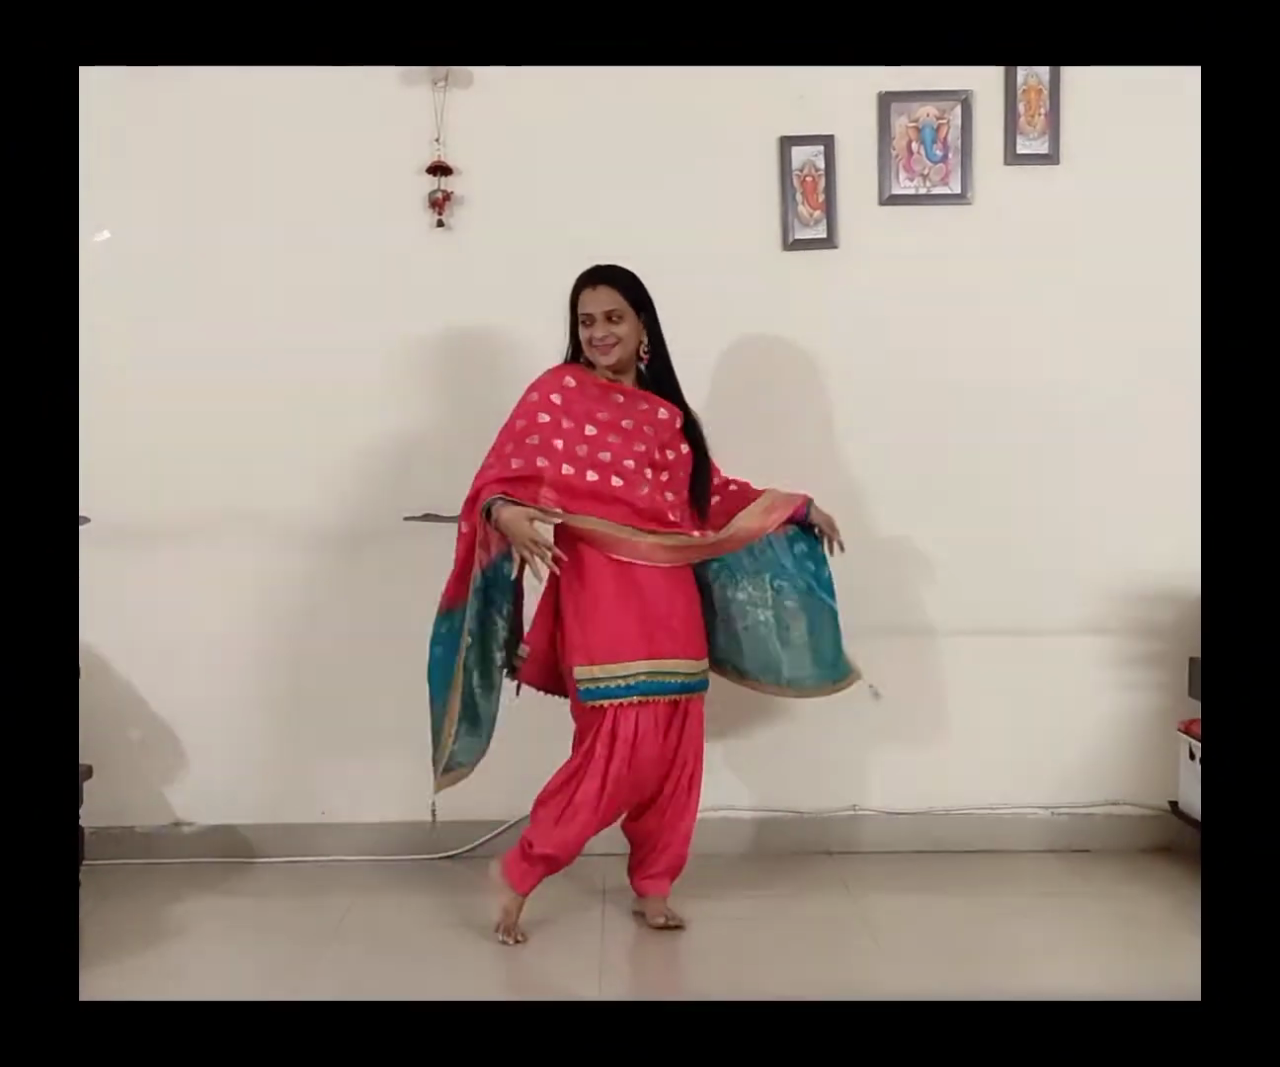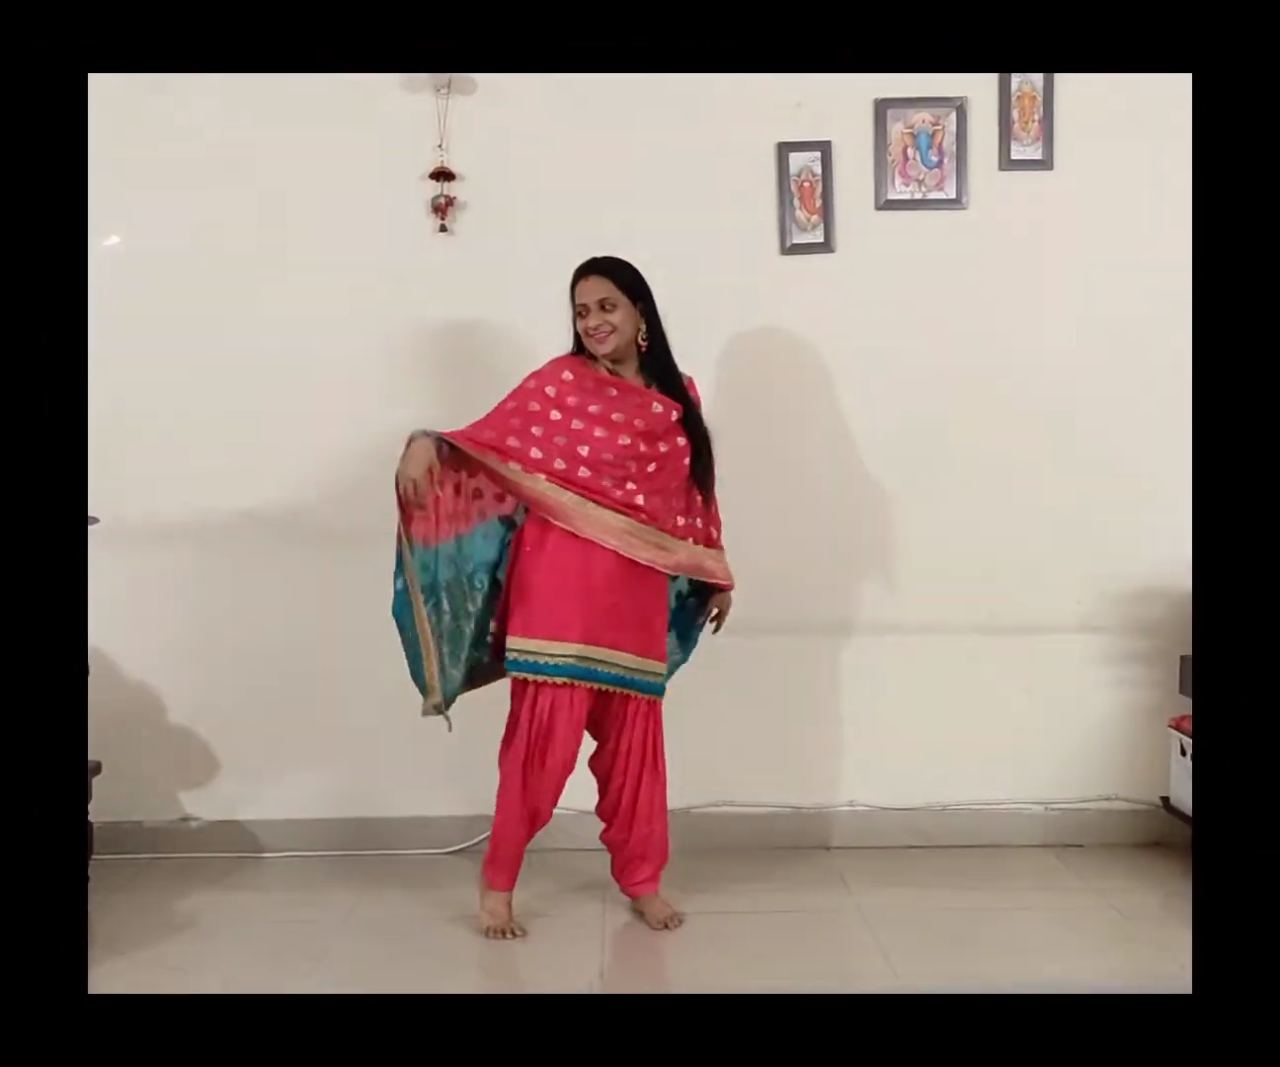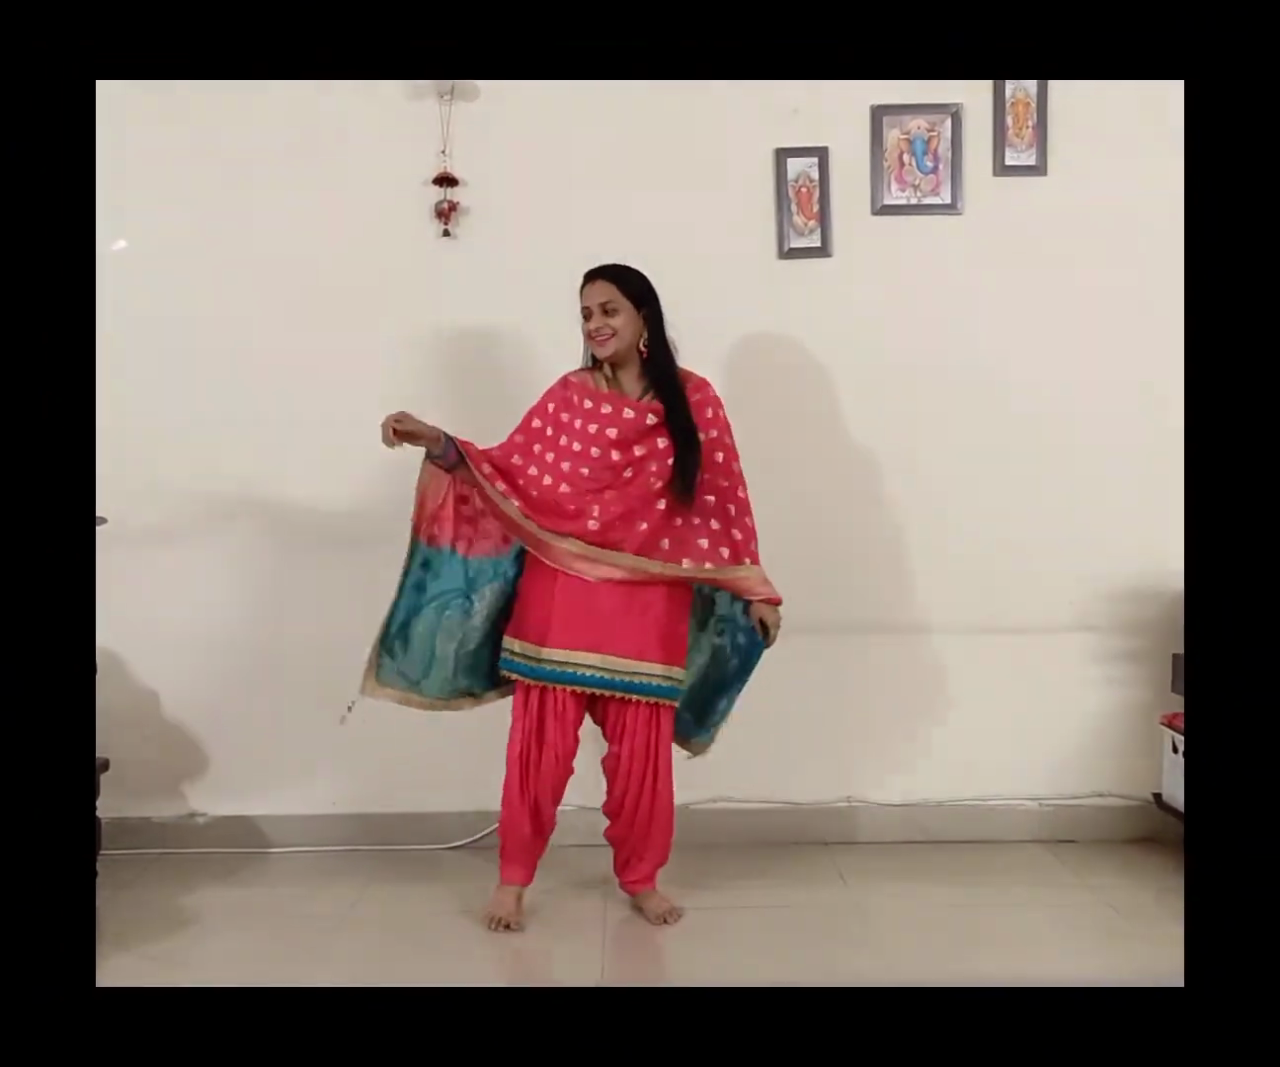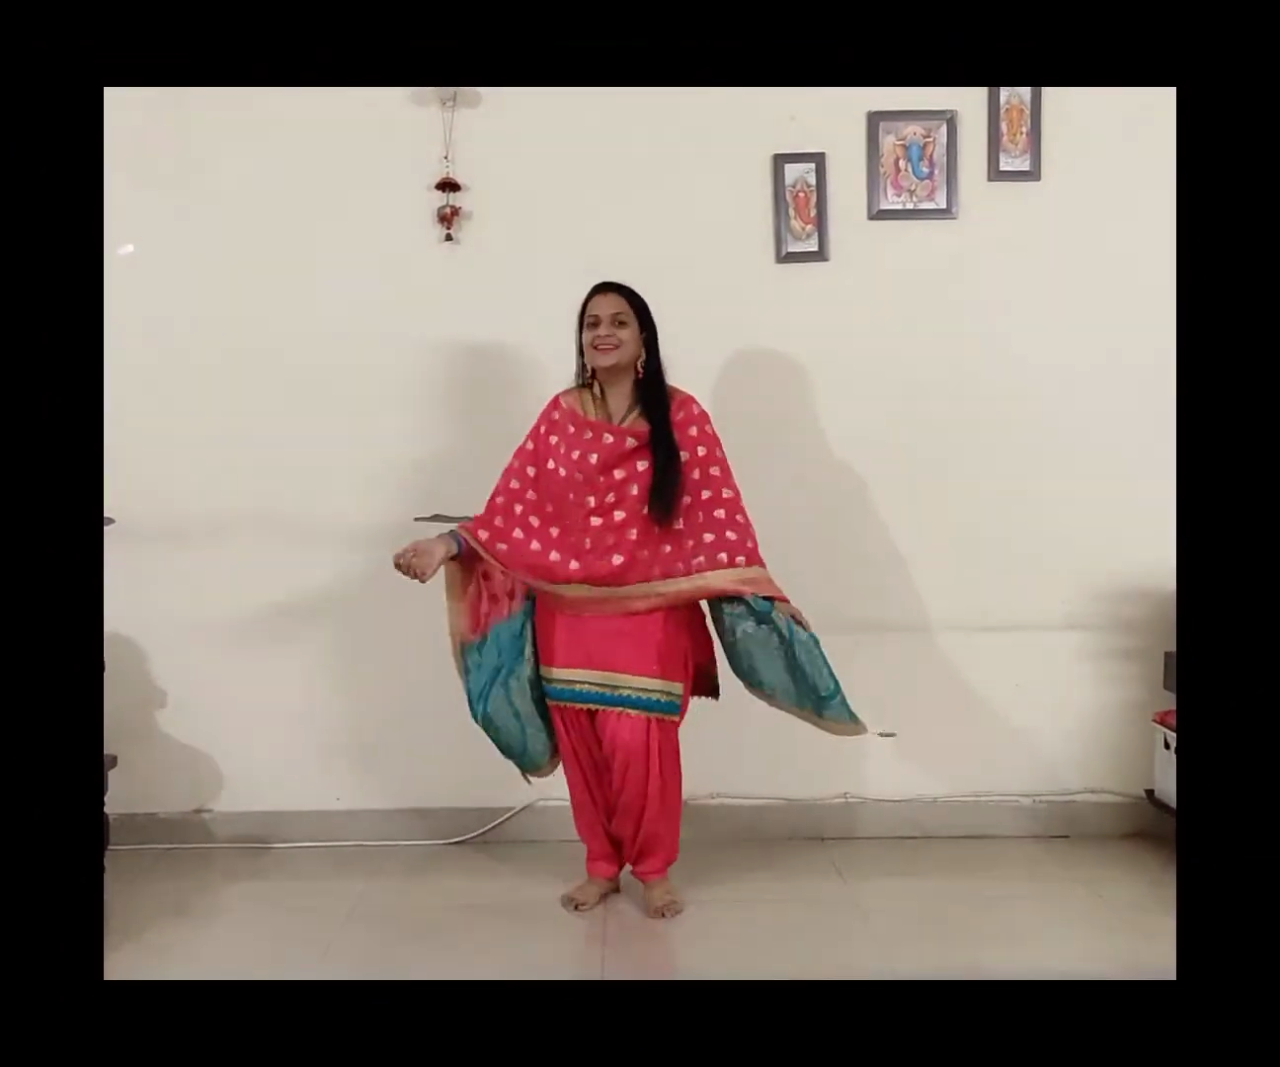
dt=0.4s
person 1, frame 1
left shoulder: (665, 403)
right shoulder: (557, 391)
left elbow: (712, 492)
right elbow: (500, 479)
left wrist: (797, 508)
right wrist: (507, 515)
left hip: (672, 594)
right hip: (603, 592)
left knee: (676, 744)
right knee: (623, 745)
left ankle: (653, 884)
right ankle: (518, 873)
person 1, frame 2
left shoulder: (679, 396)
right shoulder: (561, 381)
left elbow: (694, 493)
right elbow: (487, 447)
left wrist: (717, 577)
right wrist: (428, 441)
left hip: (639, 591)
right hip: (561, 585)
left knee: (634, 740)
right knee: (542, 737)
left ankle: (641, 880)
right ankle: (497, 883)
person 1, frame 3
left shoulder: (692, 397)
right shoulder: (567, 396)
left elbow: (724, 498)
right elbow: (506, 473)
left wrist: (755, 588)
right wrist: (433, 440)
left hip: (650, 596)
right hip: (562, 591)
left knee: (642, 743)
right knee: (544, 735)
left ankle: (641, 877)
right ankle: (511, 877)
person 1, frame 4
left shoulder: (681, 415)
right shoulder: (559, 415)
left elbow: (717, 510)
right elbow: (514, 509)
left wrist: (766, 590)
right wrist: (446, 547)
left hip: (652, 610)
right hip: (571, 610)
left knee: (640, 745)
right knee: (583, 746)
left ankle: (654, 870)
right ankle: (603, 865)
